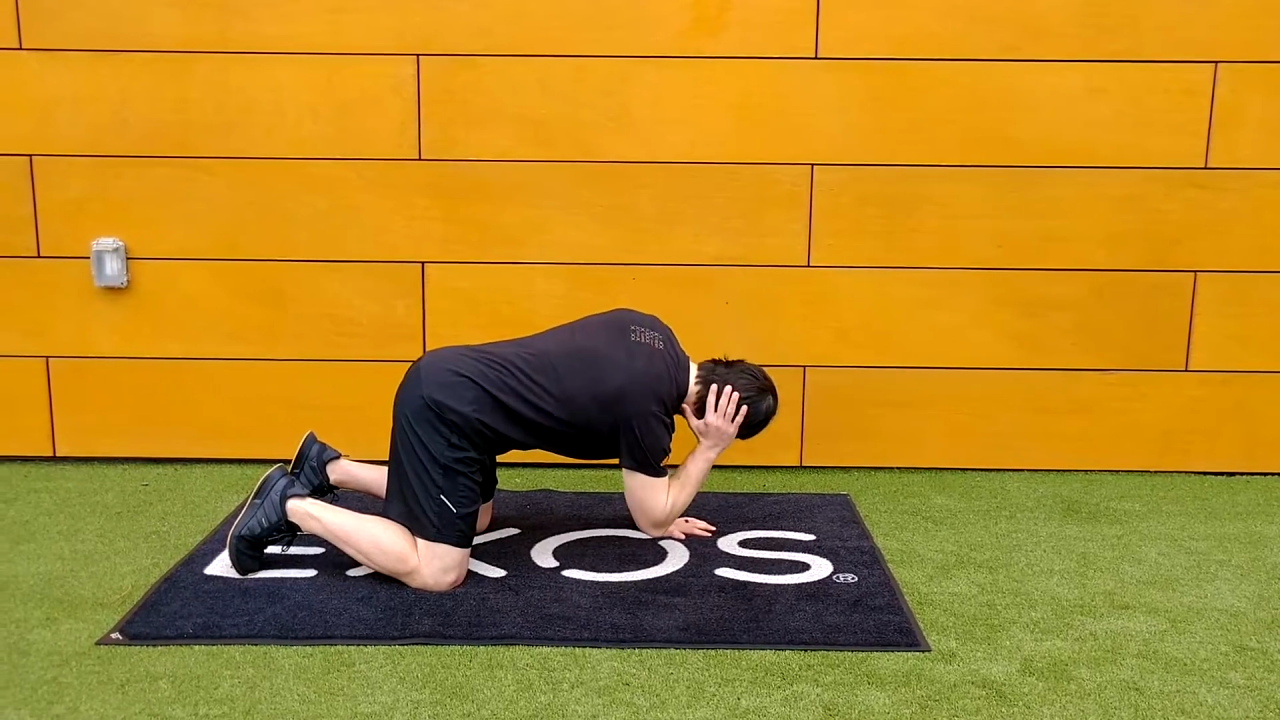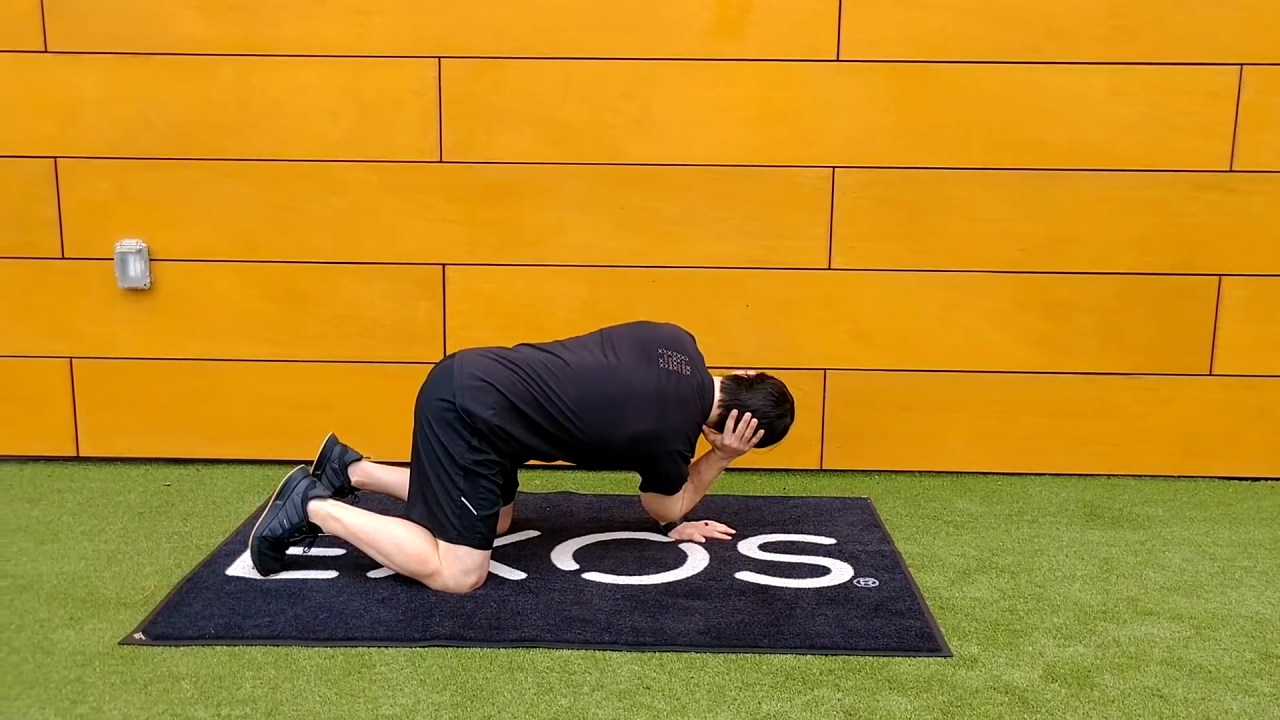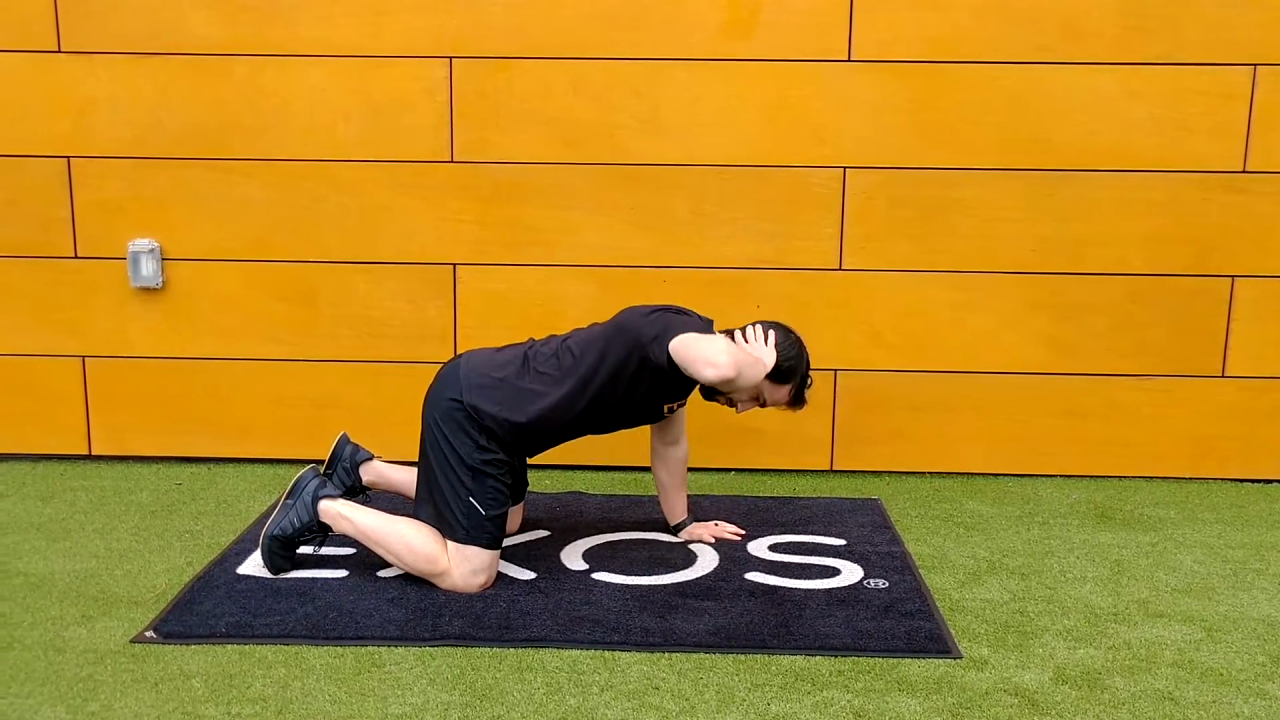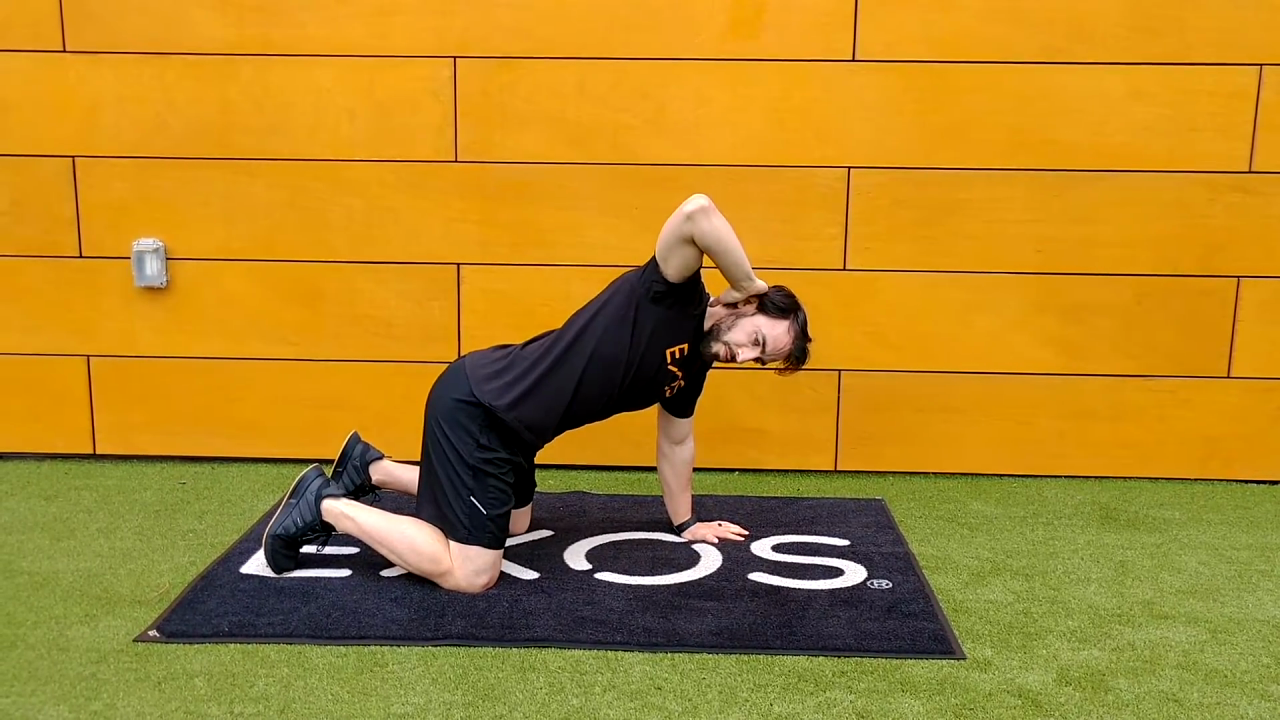
dt=1s
person 1, frame 1
left shoulder: (655, 338)
right shoulder: (647, 404)
right elbow: (653, 520)
left wrist: (663, 516)
right wrist: (710, 449)
left hip: (446, 382)
right hip: (445, 410)
left knee: (475, 518)
right knee: (437, 571)
left ankle: (328, 467)
right ankle: (290, 504)
person 1, frame 2
left shoulder: (679, 346)
right shoulder: (671, 432)
right elbow: (665, 505)
left wrist: (675, 524)
right wrist: (722, 458)
left hip: (470, 378)
right hip: (468, 413)
left knee: (495, 519)
right knee: (459, 572)
left ankle: (349, 468)
right ankle: (314, 506)
person 1, frame 3
left shoulder: (685, 352)
right shoulder: (679, 330)
left elbow: (669, 437)
right elbow: (721, 366)
left wrist: (681, 522)
right wrist: (758, 365)
left hip: (484, 396)
right hip: (470, 409)
left knee: (505, 522)
right knee: (468, 573)
left ankle: (361, 469)
right ankle: (323, 507)
person 1, frame 4
left shoulder: (693, 362)
right shoulder: (674, 299)
left elbow: (675, 441)
right elbow: (696, 212)
left wrist: (685, 522)
right wrist: (749, 285)
left hip: (500, 416)
right hip: (475, 406)
left knee: (514, 522)
right knee: (471, 574)
left ankle: (371, 467)
right ankle: (326, 504)
